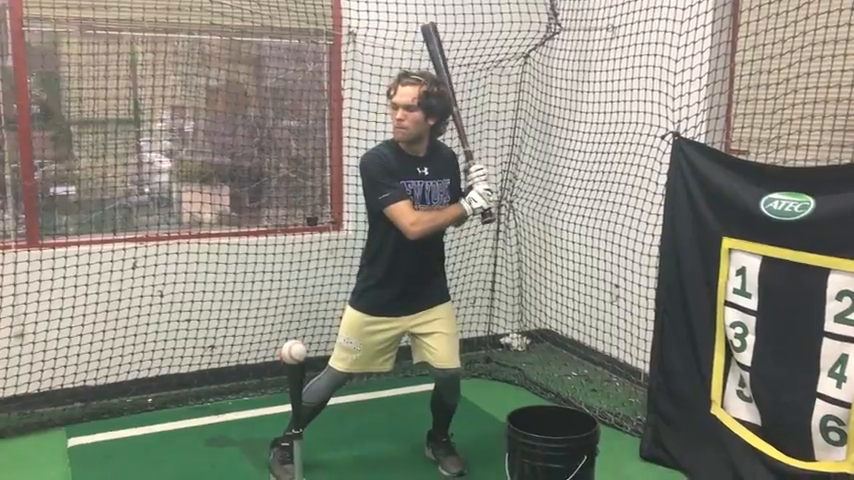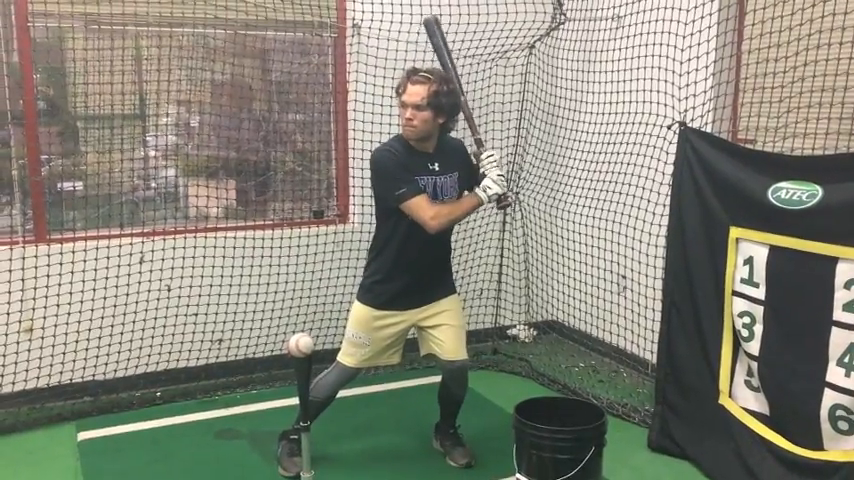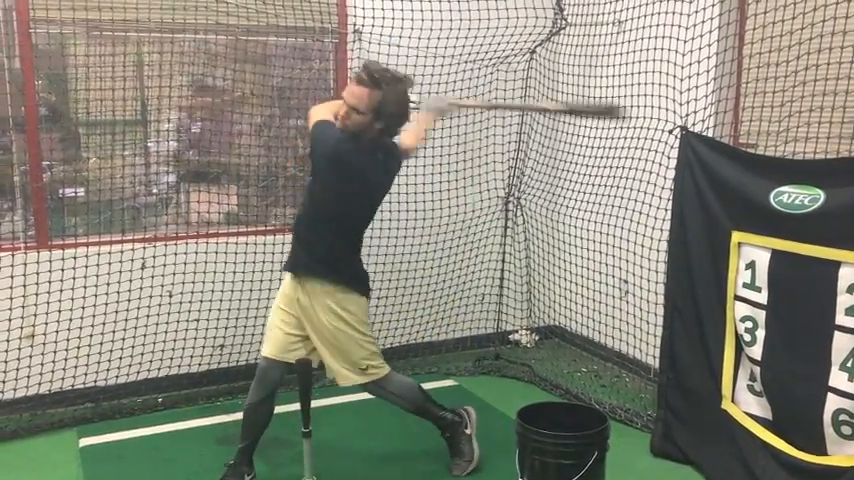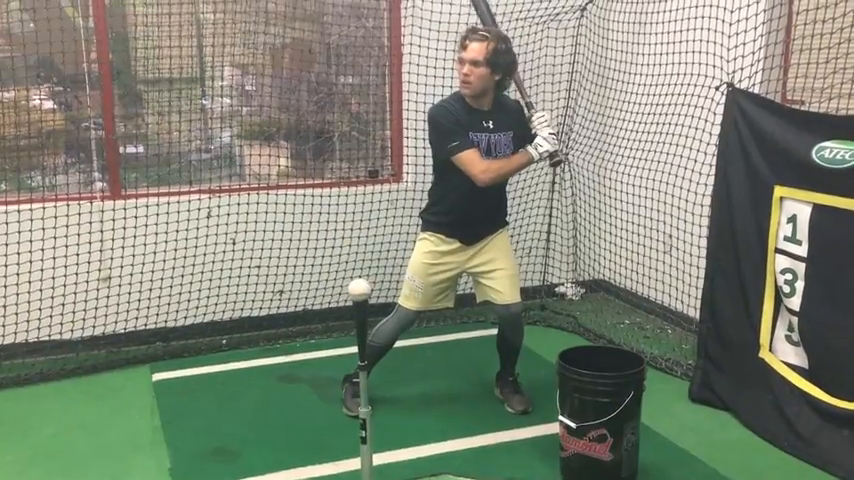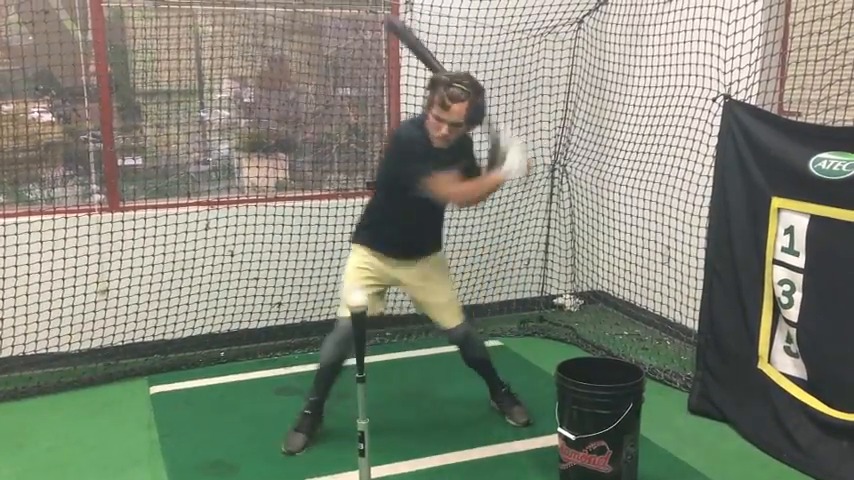
dt=1s
person 1, frame 1
left shoulder: (446, 159)
right shoulder: (377, 162)
left elbow: (454, 218)
right elbow: (412, 225)
left wrist: (475, 193)
right wrist: (467, 205)
left hip: (431, 295)
right hip: (377, 298)
left knee: (450, 373)
right knee: (336, 375)
left ankle: (439, 440)
right ankle: (285, 443)
person 1, frame 2
left shoulder: (454, 150)
right shoulder: (387, 159)
left elbow: (472, 193)
right elbow: (433, 218)
left wrist: (489, 173)
right wrist: (483, 193)
left hip: (437, 289)
right hip: (384, 292)
left knee: (456, 366)
right knee: (345, 368)
left ankle: (446, 431)
right ankle: (294, 436)
person 1, frame 3
left shoulder: (340, 151)
right shoulder: (383, 151)
left elbow: (317, 115)
right elbow: (407, 143)
left wrist: (344, 112)
right wrist: (429, 113)
left hip: (332, 290)
right hip: (301, 280)
left knee: (372, 377)
right knee: (268, 374)
left ankle: (454, 423)
person 1, frame 4
left shoulder: (512, 112)
right shoulder: (444, 114)
left elbow: (529, 152)
right elbow: (482, 173)
left wrist: (543, 136)
right wrist: (533, 152)
left hip: (491, 234)
right hip: (442, 236)
left knee: (511, 311)
right knee: (404, 315)
left ankle: (507, 379)
right ankle: (355, 379)
person 1, frame 5
left shoulder: (462, 145)
right shoulder: (408, 136)
left elbow: (471, 189)
right elbow: (458, 195)
left wrist: (496, 168)
right wrist: (506, 173)
left hip: (418, 257)
right hip: (370, 249)
left knee: (457, 329)
right knee: (346, 332)
left ankle: (499, 390)
right ankle: (311, 414)
